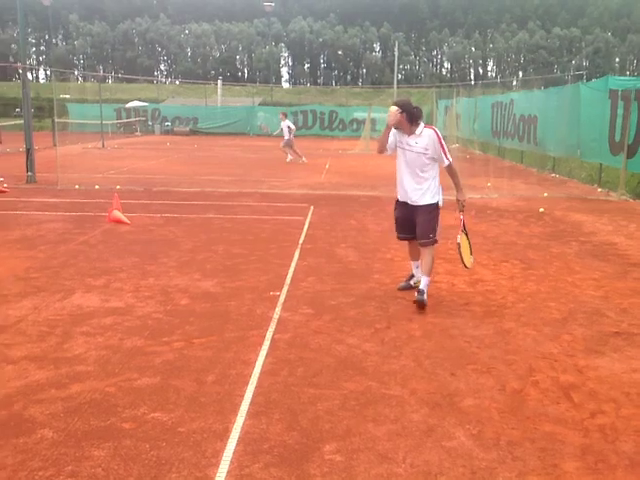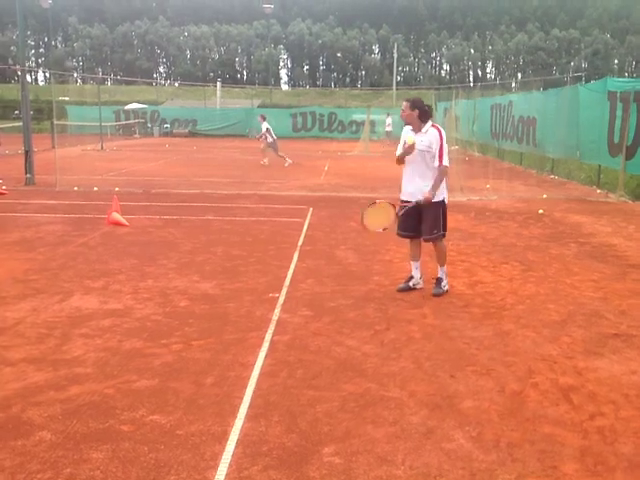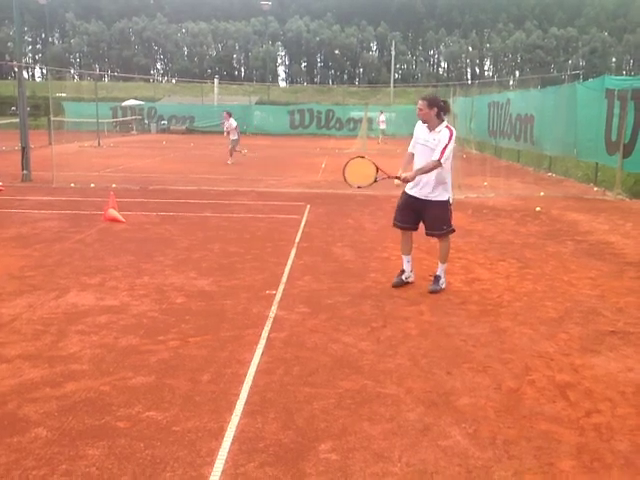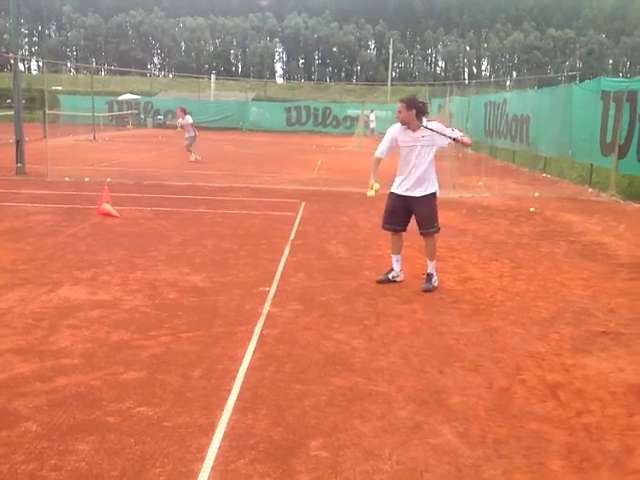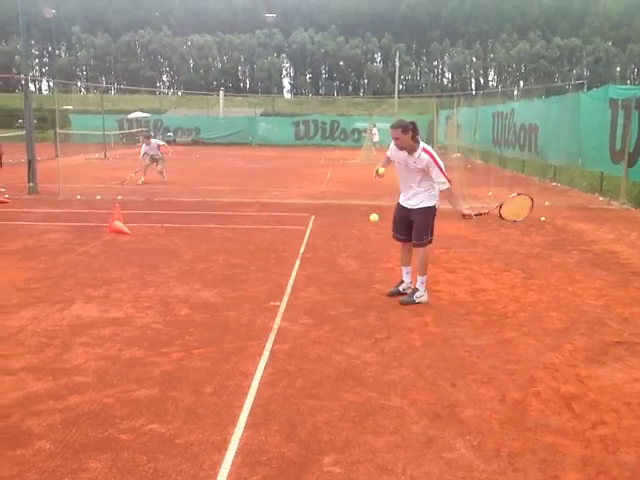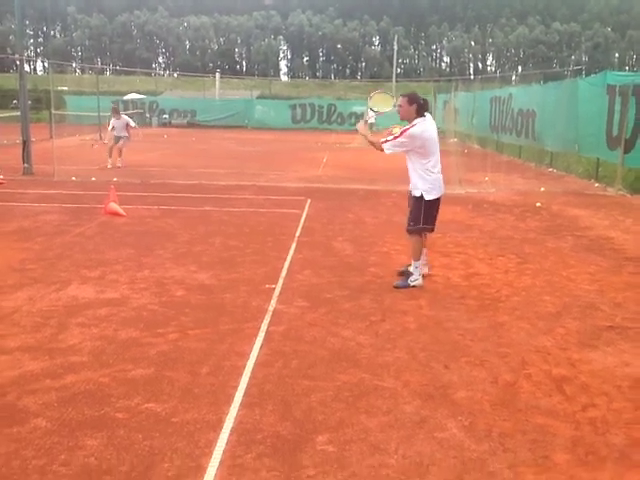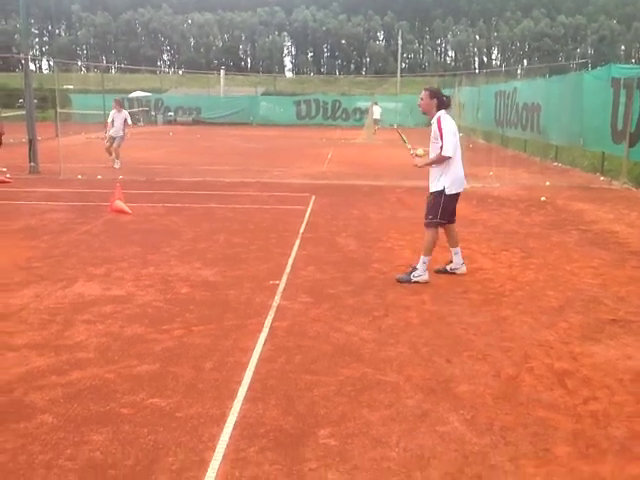
dt=0.4s
person 1, frame 1
left shoulder: (431, 134)
right shoulder: (396, 133)
left elbow: (448, 164)
right elbow: (380, 150)
left wrist: (459, 190)
right wrist: (389, 126)
left hip: (427, 199)
right hip: (405, 197)
left knee: (427, 242)
right knee: (411, 239)
left ankle: (422, 291)
right ankle: (416, 276)
person 1, frame 2
left shoulder: (436, 133)
right shoulder: (406, 131)
left elbow: (443, 166)
right elbow: (398, 160)
left wrist: (432, 191)
right wrist: (404, 153)
left hip: (433, 196)
right hip: (410, 194)
left knee: (435, 238)
right knee: (412, 237)
left ankle: (442, 278)
right ankle: (416, 278)
person 1, frame 3
left shoulder: (448, 133)
right shoulder: (419, 127)
left elbow: (437, 162)
left wrist: (414, 173)
right wrist: (404, 172)
left hip: (437, 194)
right hip: (413, 190)
left knee: (442, 235)
right knee: (405, 229)
left ankle: (440, 276)
right ankle: (407, 272)
person 1, frame 4
left shoulder: (434, 128)
right shoulder: (395, 130)
left elbow: (457, 135)
right elbow: (379, 154)
left wrist: (464, 140)
right wrist: (373, 177)
left hip: (425, 190)
right hip: (400, 189)
left knee: (428, 232)
right knee: (395, 230)
left ankle: (432, 274)
right ankle: (396, 271)
person 1, frame 5
left shoulder: (427, 156)
right shoulder: (396, 145)
left elbow: (444, 183)
left wrist: (458, 207)
right wrist: (381, 168)
left hip: (424, 204)
right hip: (404, 201)
left knee: (419, 244)
right knee: (405, 242)
left ankle: (420, 290)
right ankle: (406, 283)
person 1, frame 6
left shoulder: (414, 131)
right shoulder: (426, 119)
left elbow: (381, 146)
left wrist: (363, 131)
right wrist: (398, 134)
left hip: (425, 188)
right hip: (425, 184)
left knee: (415, 230)
right knee: (418, 228)
left ankle: (414, 276)
right ankle: (418, 265)
person 1, frame 7
left shoulder: (441, 120)
right shoulder: (440, 120)
left elbow: (447, 153)
left wrist: (424, 162)
right wrist: (422, 155)
left hip: (446, 183)
right hip: (443, 181)
left knee: (431, 224)
right knee: (446, 223)
left ankle: (420, 270)
right ankle: (458, 262)
